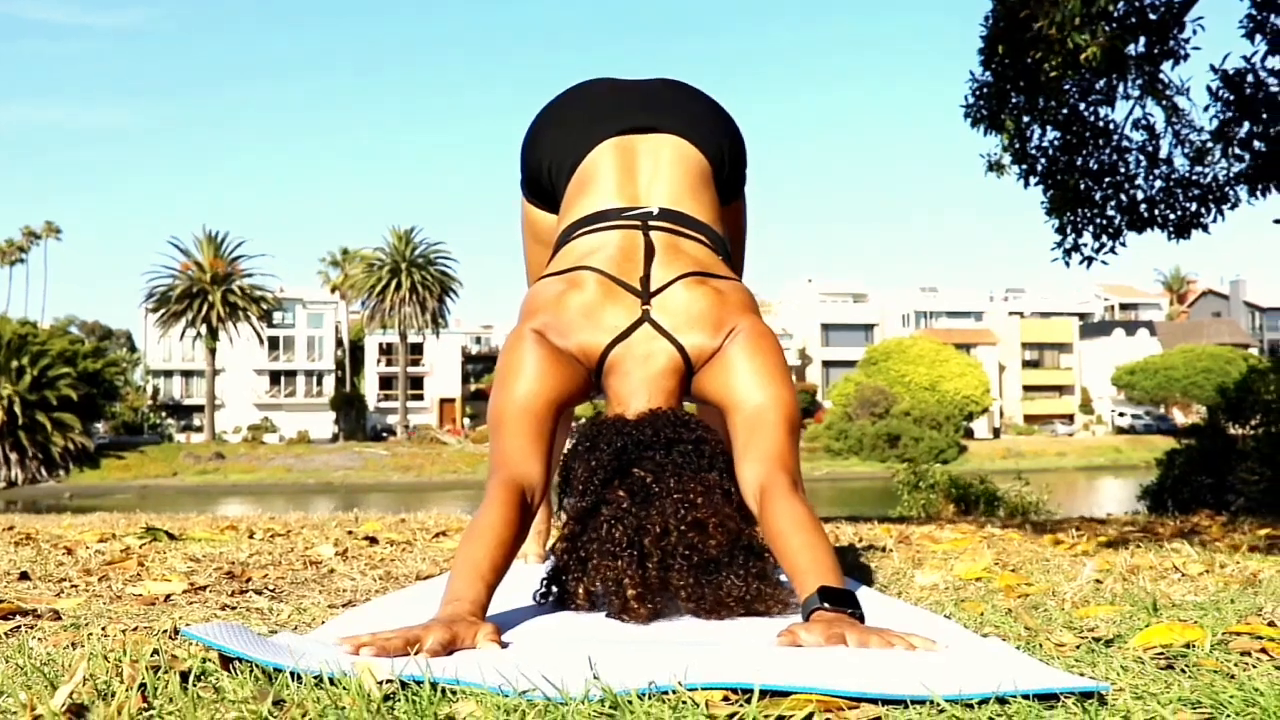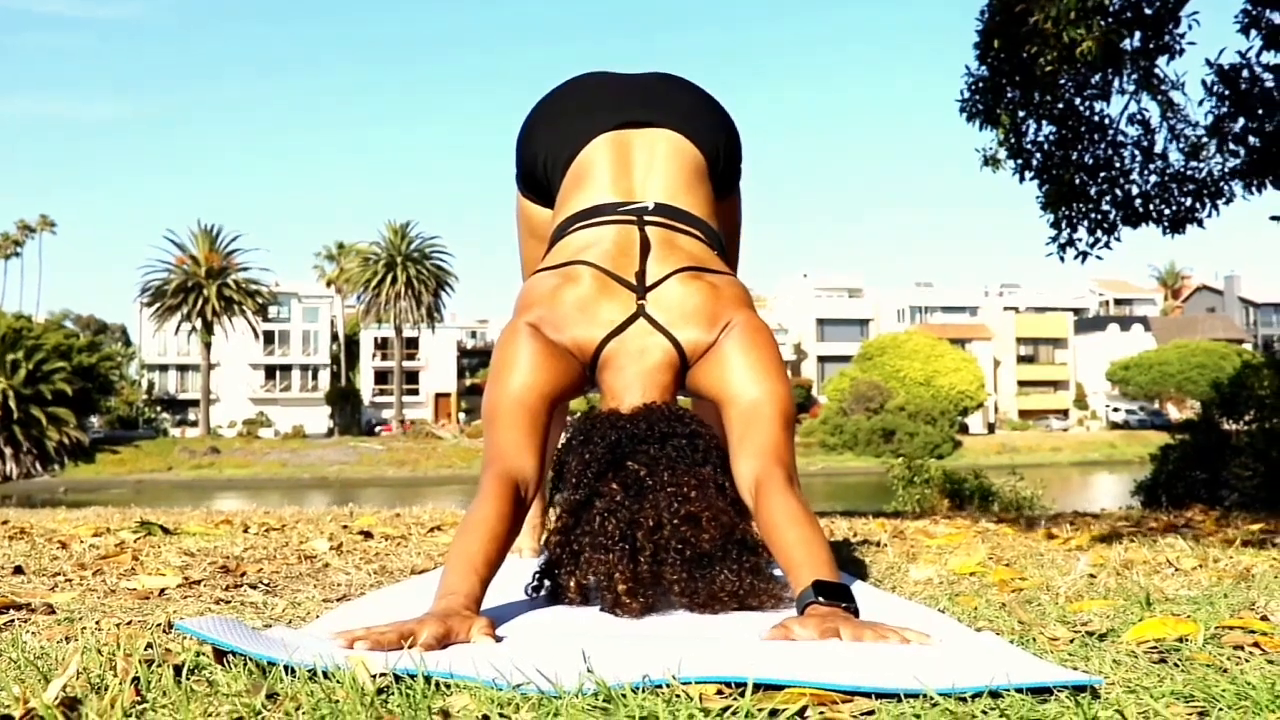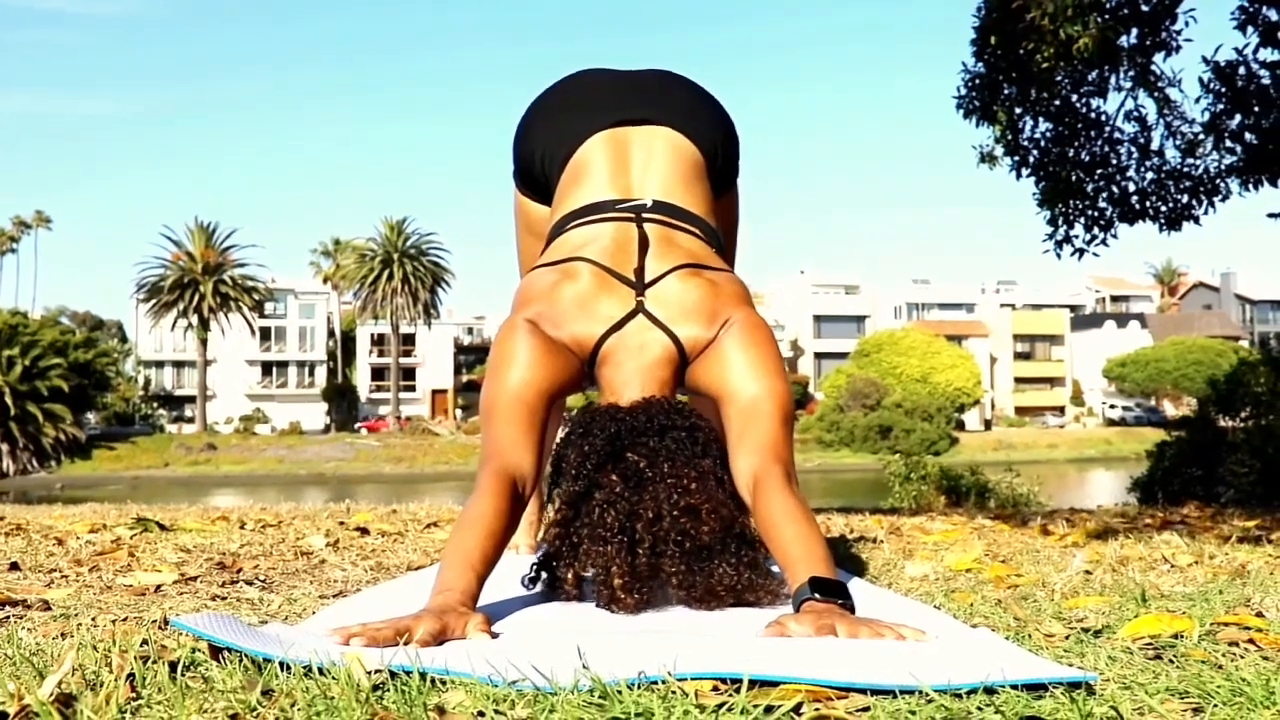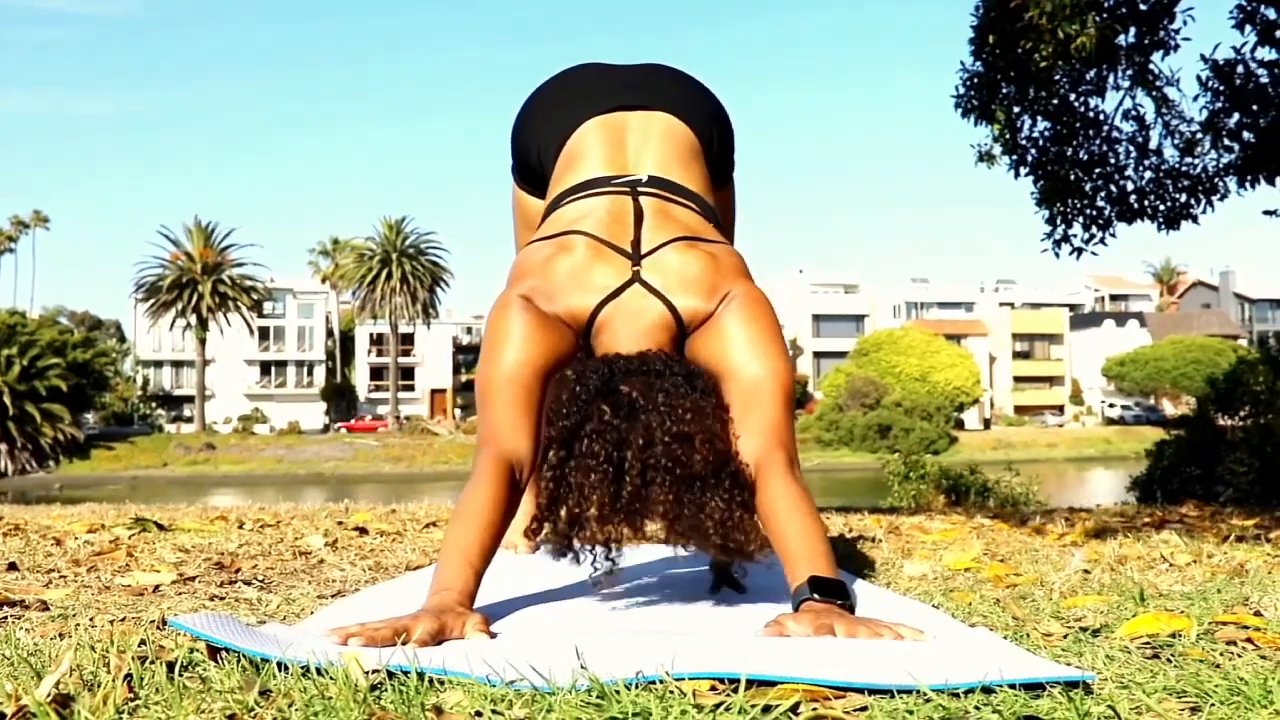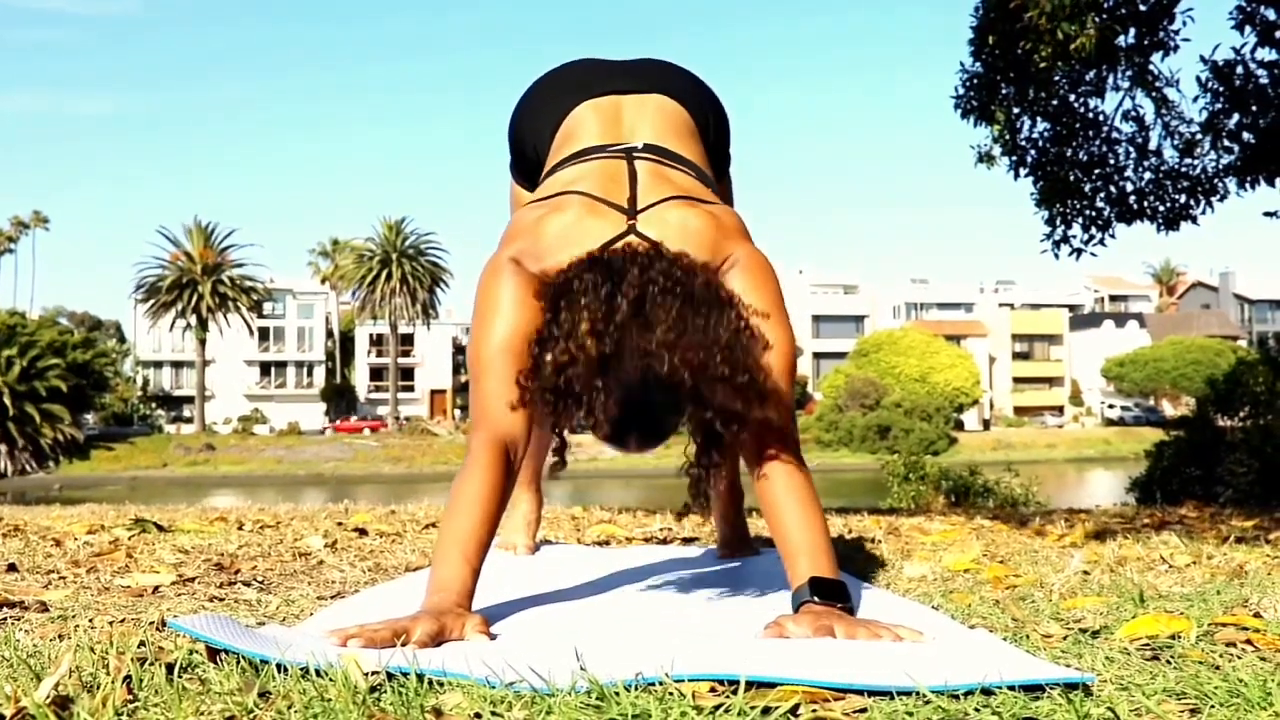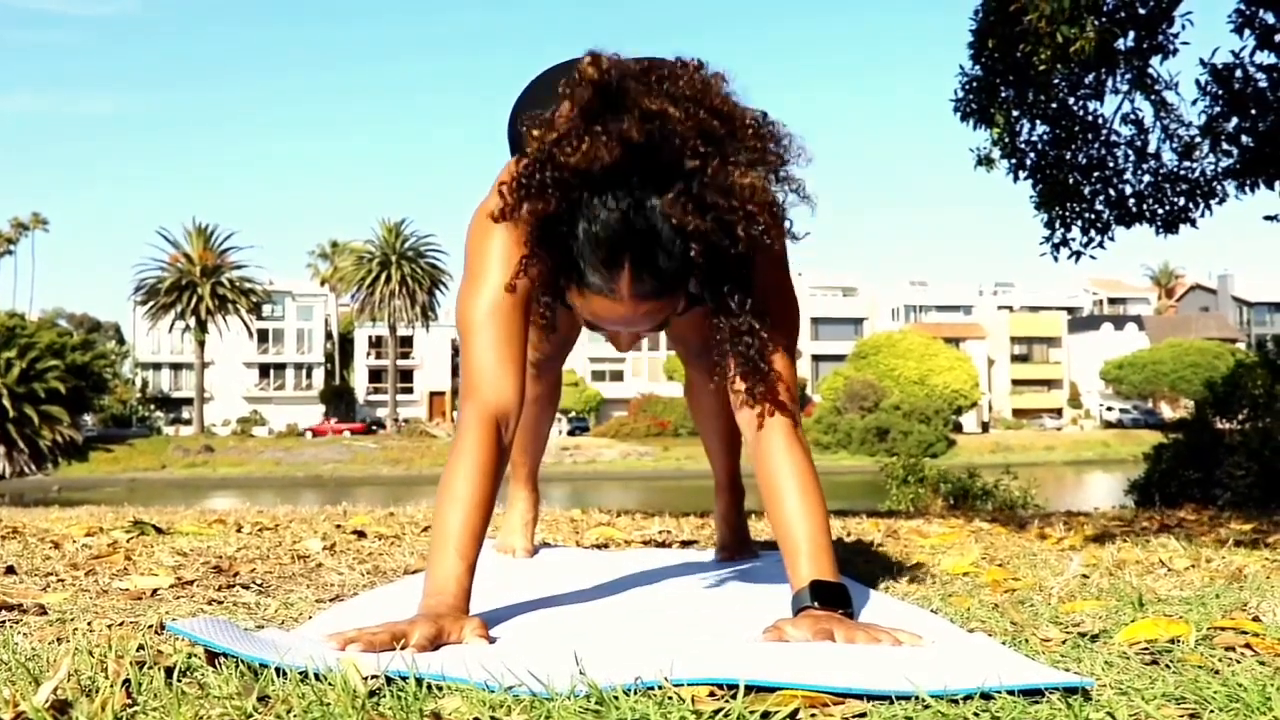
dt=0.3s
person 1, frame 1
left shoulder: (732, 343)
right shoulder: (546, 345)
left elbow: (776, 485)
right elbow: (510, 486)
left wrist: (831, 605)
left ankle: (722, 535)
right ankle: (542, 529)
person 1, frame 2
left shoulder: (728, 342)
right shoulder: (542, 340)
left elbow: (770, 481)
right elbow: (503, 482)
left wrist: (825, 601)
left ankle: (721, 526)
right ankle: (537, 517)
person 1, frame 3
left shoulder: (727, 336)
right shoulder: (542, 335)
left elbow: (769, 477)
right elbow: (502, 476)
left wrist: (823, 596)
right ankle: (530, 514)
person 1, frame 4
left shoulder: (726, 312)
right shoulder: (535, 311)
left elbow: (772, 463)
right elbow: (498, 461)
left wrist: (821, 596)
right wrist: (445, 602)
right knee: (535, 372)
left ankle: (726, 511)
right ankle: (530, 497)
person 1, frame 5
left shoulder: (731, 269)
right shoulder: (526, 268)
left elbow: (773, 441)
right elbow: (491, 441)
left wrist: (823, 597)
right wrist: (442, 604)
left knee: (722, 364)
right knee: (533, 361)
left ankle: (728, 505)
right ankle: (527, 497)
person 1, frame 6
left shoulder: (735, 227)
right shoulder: (517, 223)
left elbow: (772, 416)
right elbow: (484, 417)
left wrist: (821, 599)
right wrist: (442, 604)
left knee: (709, 353)
right knee: (539, 350)
left ankle: (729, 505)
right ankle: (521, 497)
